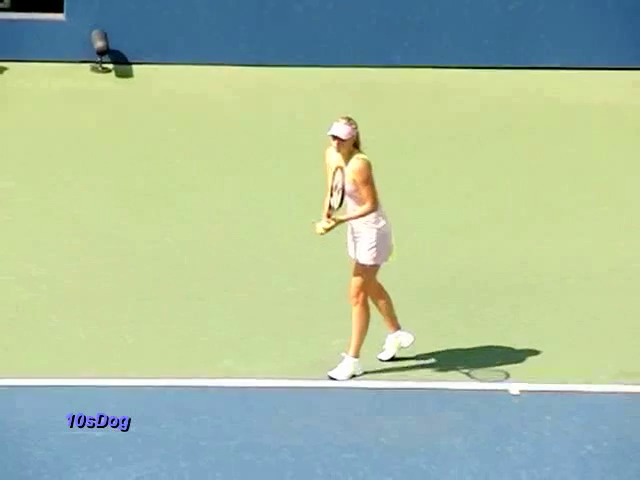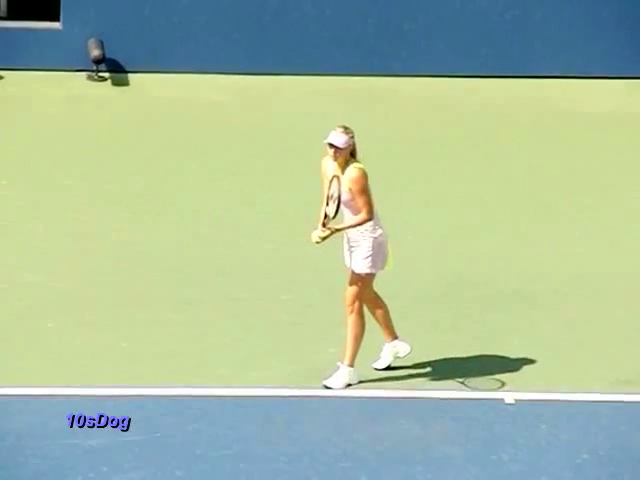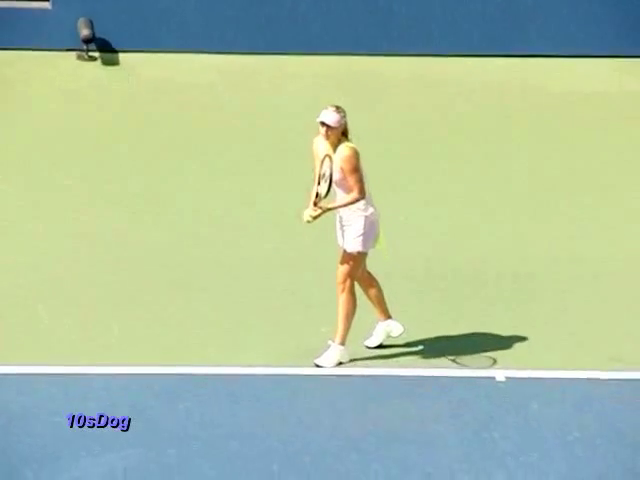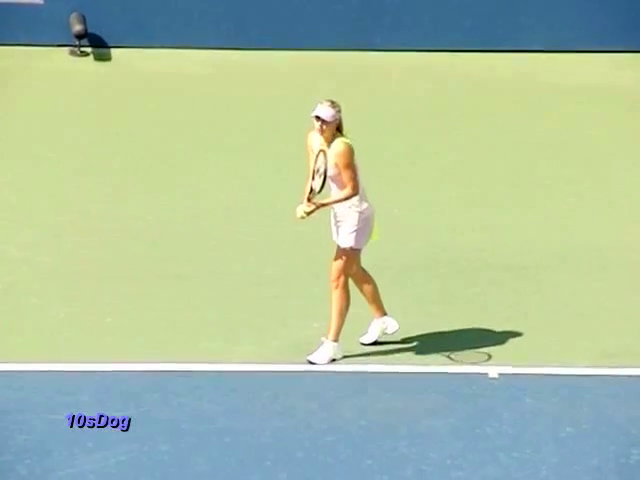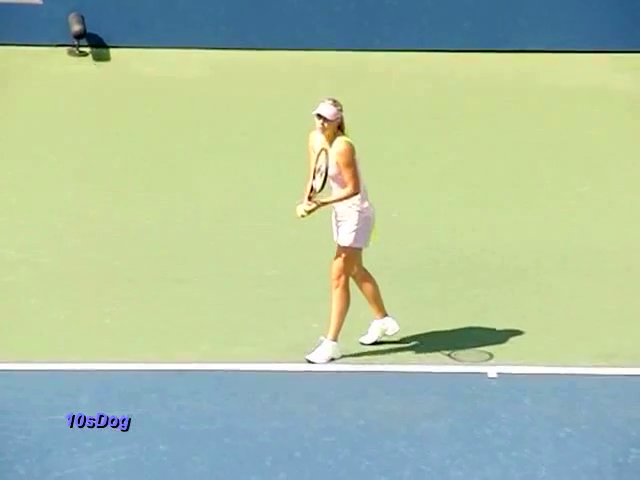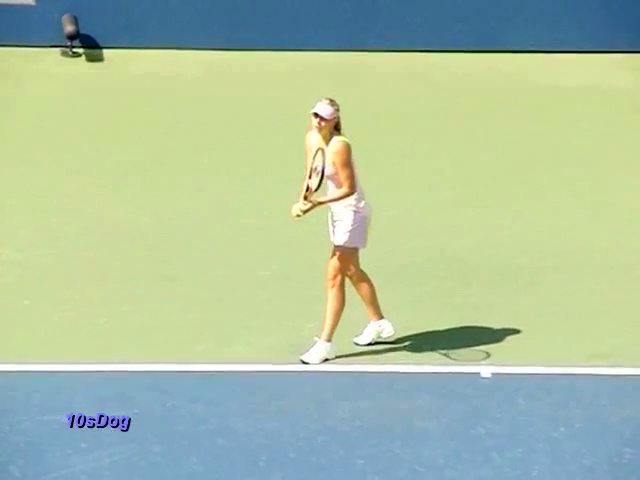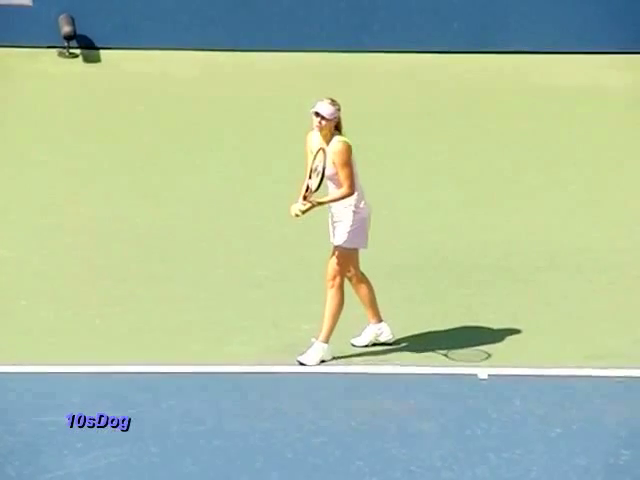
dt=0.5s
person 1, frame 1
left shoulder: (359, 165)
right shoulder: (330, 155)
left elbow: (372, 205)
left wrist: (339, 220)
right wrist: (325, 217)
left hip: (372, 231)
right hip: (355, 229)
left knee: (357, 294)
right knee: (371, 286)
left ankle: (353, 360)
right ankle: (397, 334)
person 1, frame 2
left shoulder: (355, 173)
right shoulder: (327, 164)
left elbow: (367, 214)
left wrist: (335, 229)
right wrist: (320, 226)
left hip: (369, 240)
right hip: (352, 239)
left knee: (353, 303)
right knee: (367, 295)
left ankle: (348, 369)
right ankle: (393, 343)
person 1, frame 3
left shoulder: (346, 153)
right shoulder: (318, 144)
left elbow: (359, 193)
left wrist: (326, 208)
right wrist: (311, 206)
left hip: (360, 218)
right hip: (344, 217)
left knee: (344, 281)
right knee: (360, 273)
left ankle: (339, 347)
right ankle: (387, 322)
person 1, frame 4
left shoulder: (341, 148)
right shoulder: (313, 139)
left elbow: (352, 189)
right elbow: (313, 176)
left wrist: (320, 205)
right wrist: (305, 201)
left hip: (355, 214)
right hip: (339, 213)
left knee: (338, 277)
right knee: (354, 270)
left ankle: (332, 344)
right ankle: (382, 319)
person 1, frame 5
left shoulder: (342, 147)
right shoulder: (314, 138)
left elbow: (353, 189)
right elbow: (314, 175)
left wrist: (321, 203)
right wrist: (306, 200)
left hip: (356, 212)
right hip: (340, 212)
left knee: (338, 277)
right knee: (355, 270)
left ankle: (331, 343)
right ankle: (383, 321)
person 1, frame 6
left shoulder: (339, 146)
right shoulder: (311, 138)
left elbow: (349, 188)
left wrist: (317, 203)
right wrist: (302, 199)
left hip: (352, 212)
right hip: (337, 212)
left knee: (334, 276)
right knee: (352, 271)
left ankle: (325, 344)
right ankle: (379, 323)
person 1, frame 7
left shoulder: (340, 146)
right shoulder: (311, 138)
left elbow: (348, 189)
left wrist: (316, 203)
right wrist: (301, 199)
left hip: (352, 213)
right hip: (337, 212)
left knee: (333, 277)
right knee: (352, 272)
left ankle: (322, 345)
right ankle: (378, 326)
